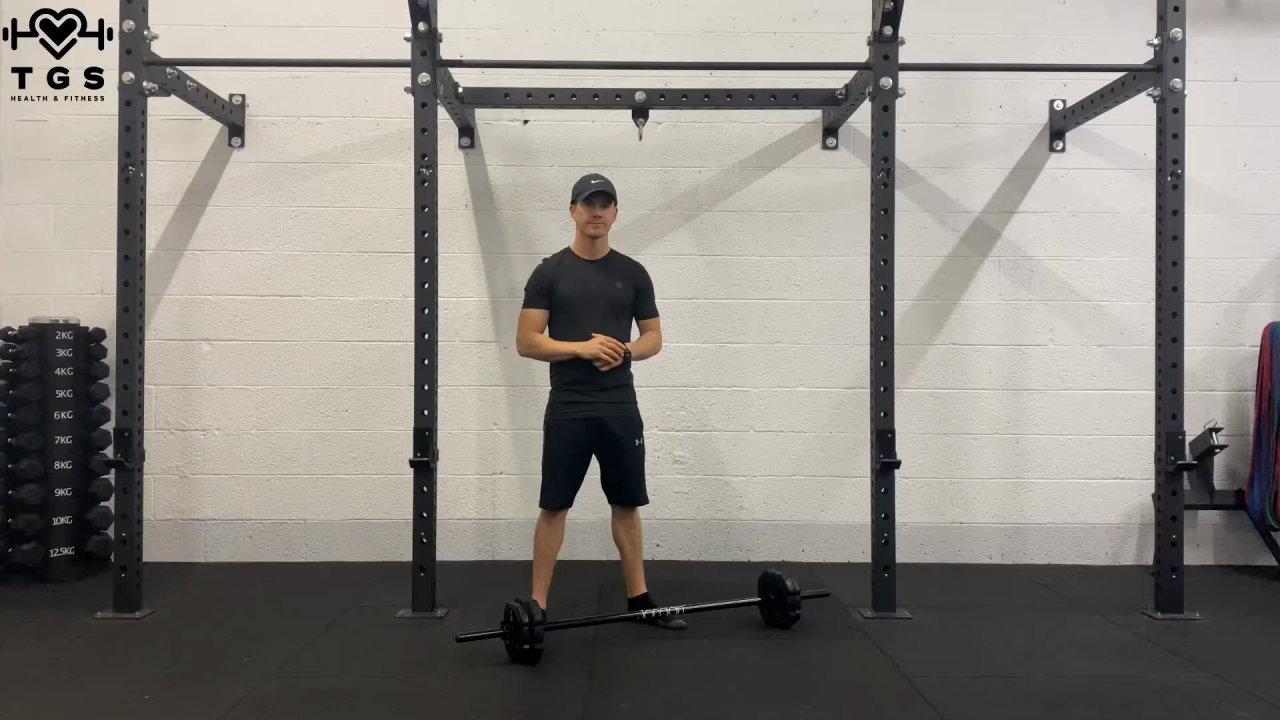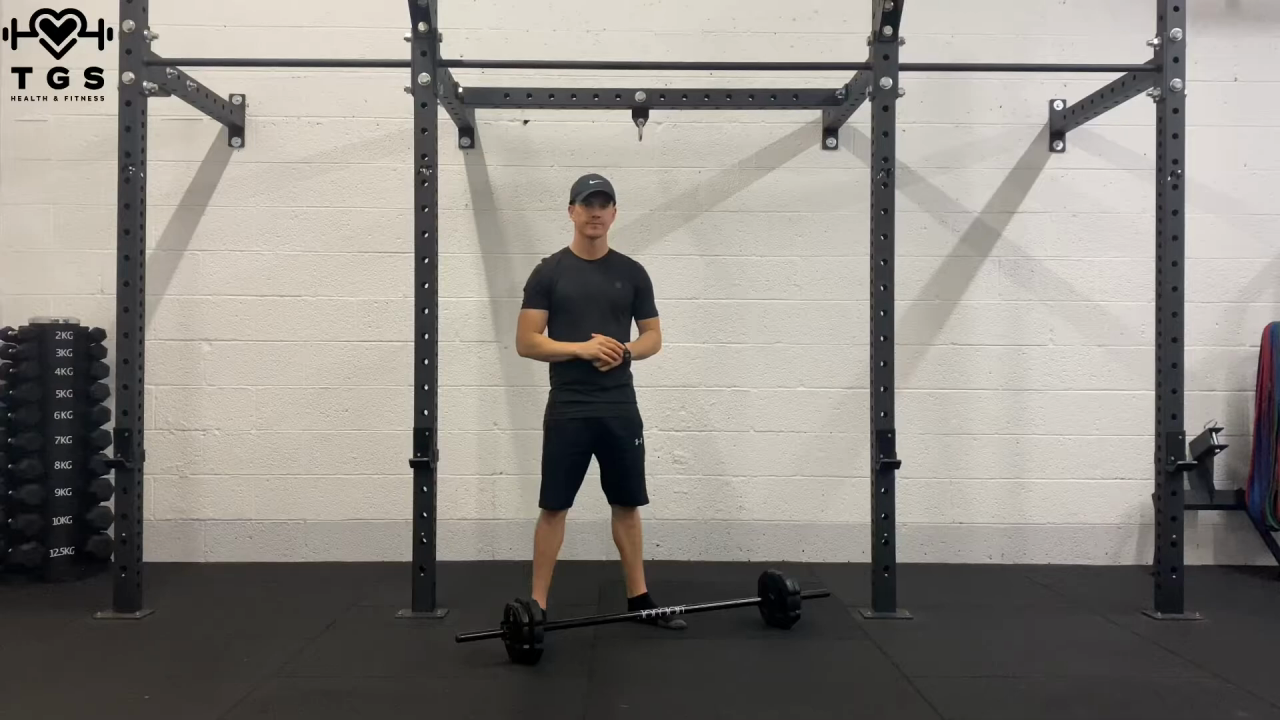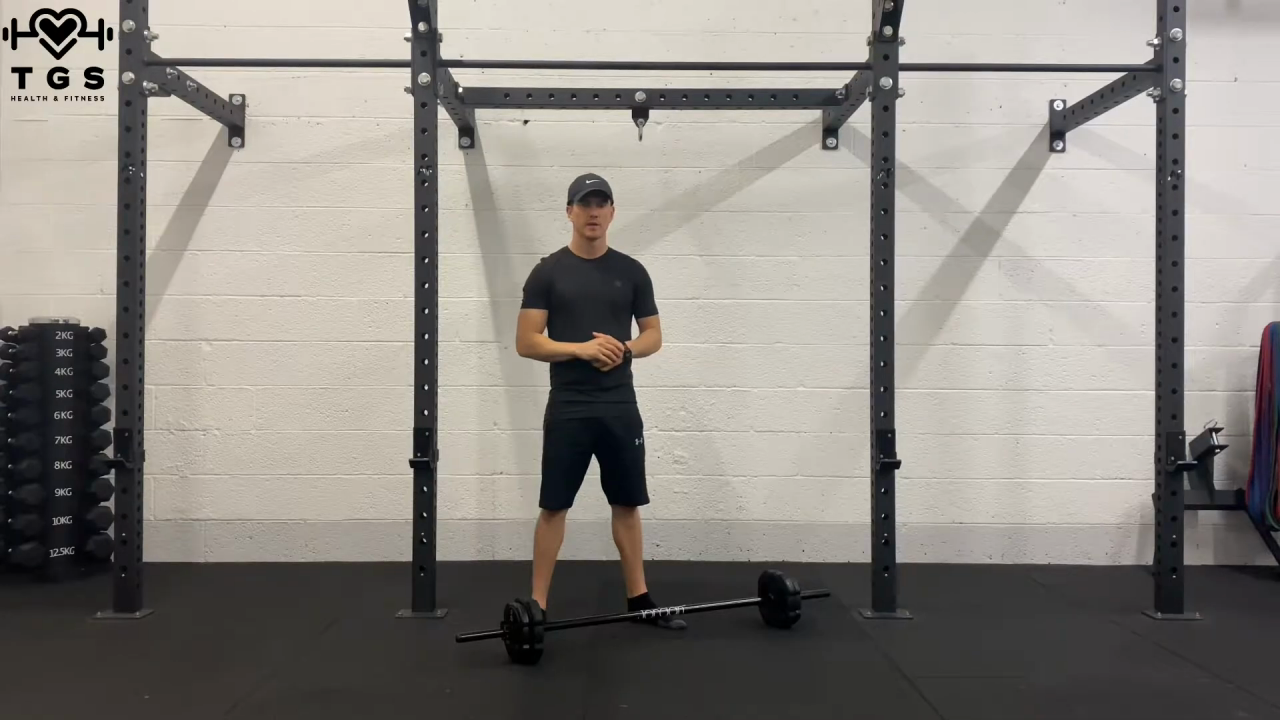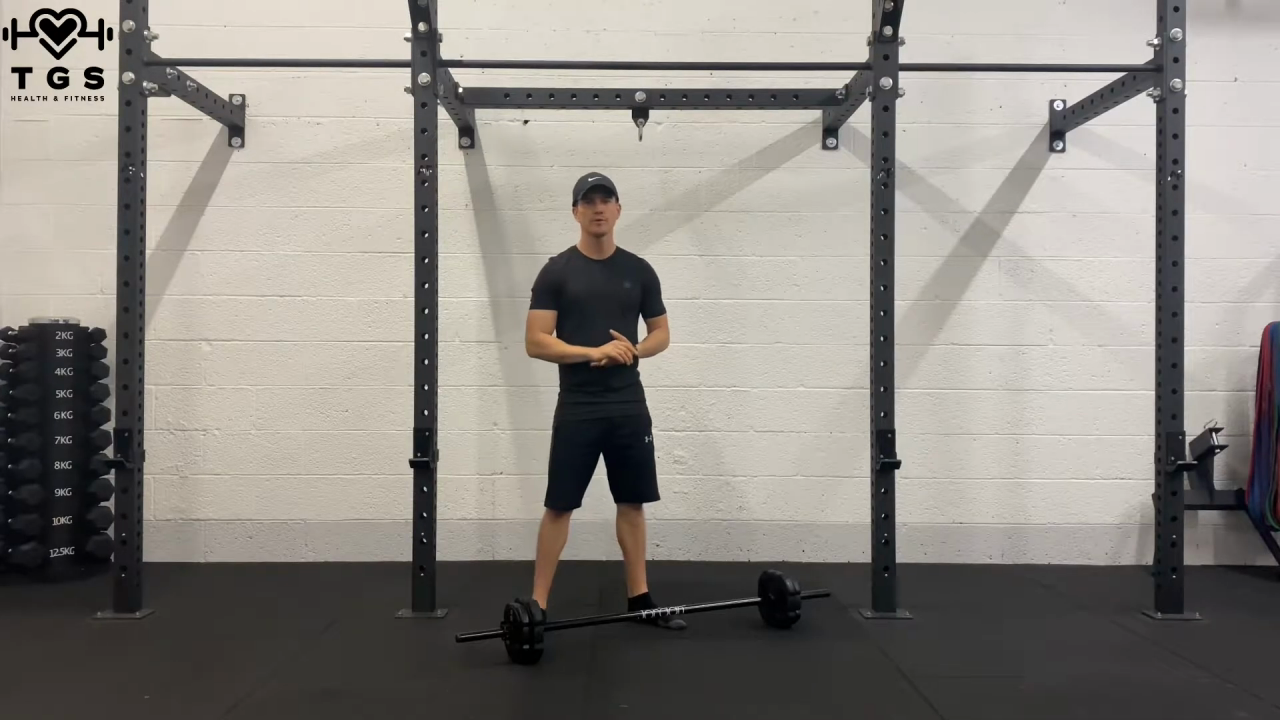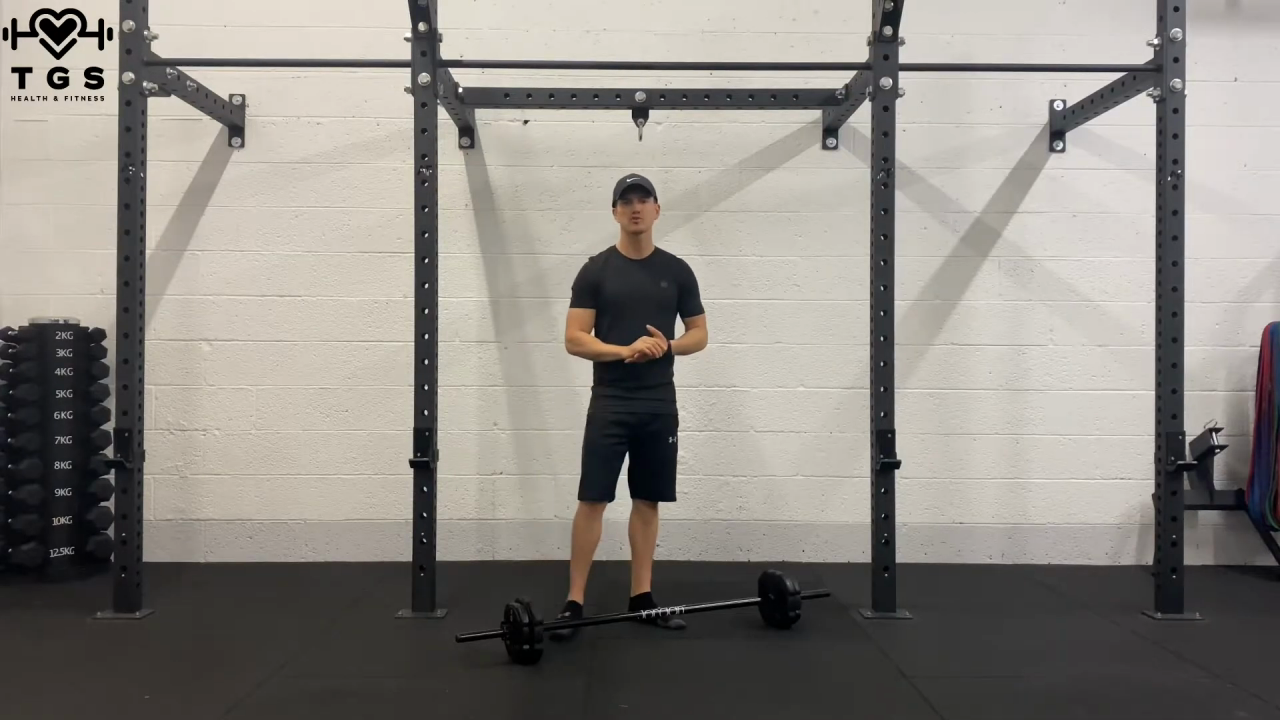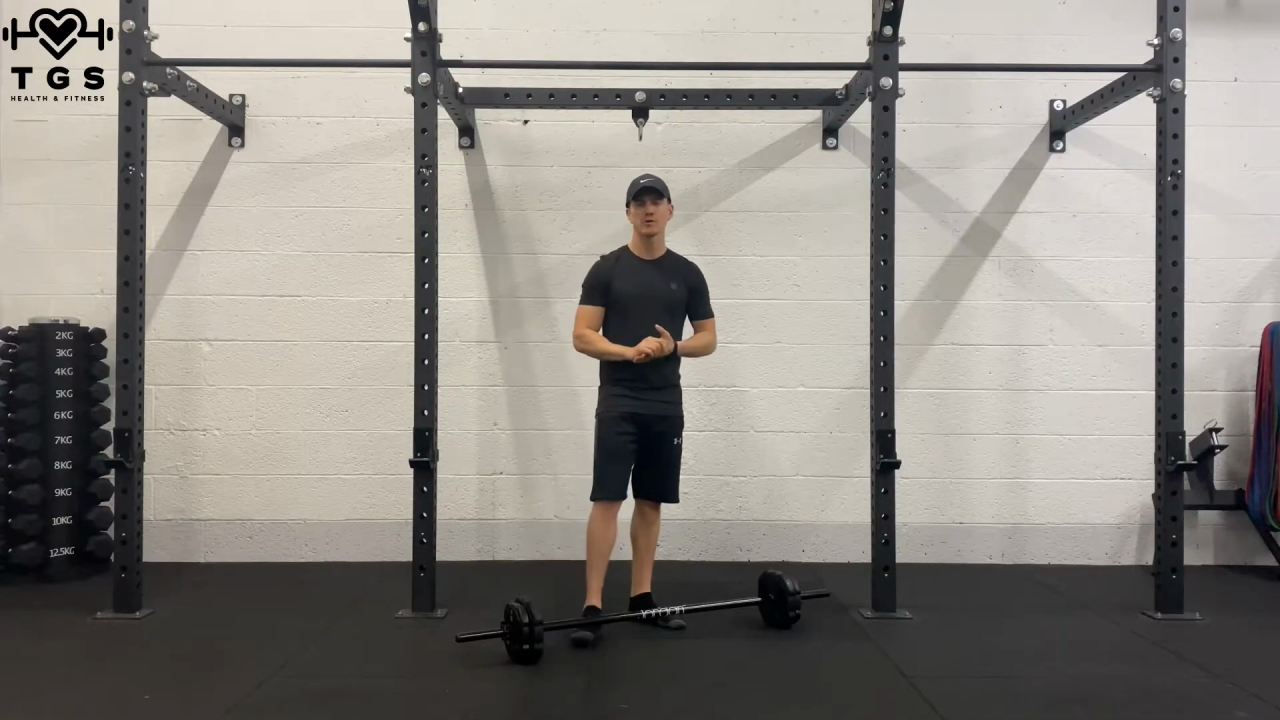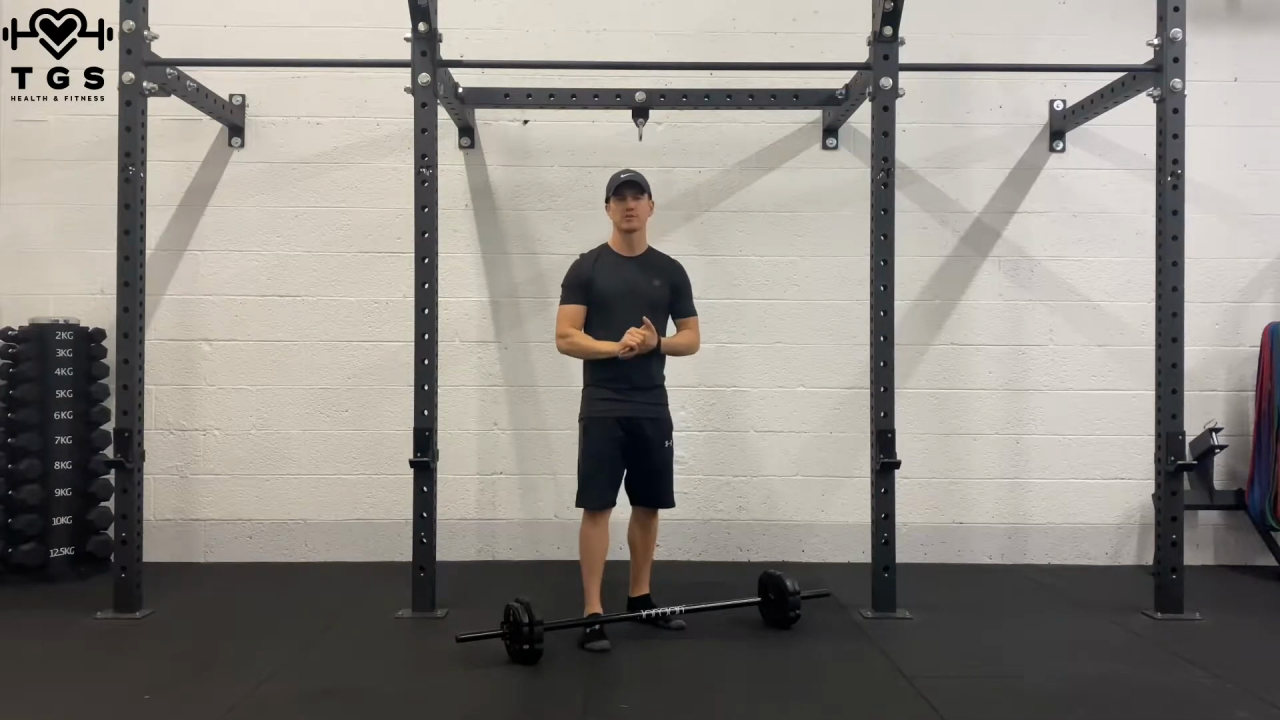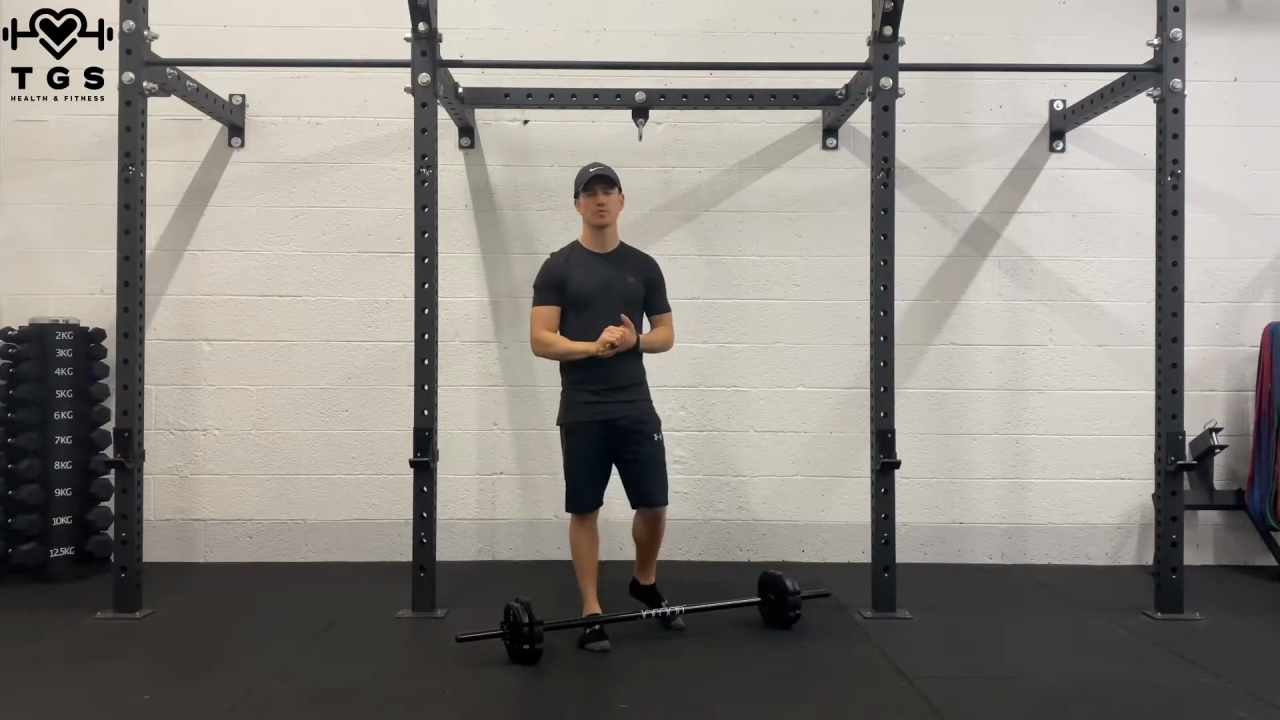
dt=0.5s
person 1, frame 1
left shoulder: (632, 273)
right shoulder: (550, 271)
left elbow: (654, 338)
right elbow: (526, 341)
left wrist: (624, 350)
right wrist: (581, 348)
left hip: (620, 407)
right hip: (568, 409)
left knee: (627, 503)
right knee: (554, 506)
left ankle: (638, 597)
right ankle: (538, 604)
person 1, frame 2
left shoulder: (632, 273)
right shoulder: (549, 272)
left elbow: (653, 337)
right elbow: (526, 342)
left wrist: (624, 350)
right wrist: (580, 349)
left hip: (620, 407)
right hip: (568, 409)
left knee: (627, 504)
right knee: (554, 506)
left ankle: (638, 596)
right ankle: (538, 604)
person 1, frame 3
left shoulder: (631, 271)
right shoulder: (548, 271)
left elbow: (653, 335)
right elbow: (526, 342)
left wrist: (624, 348)
right wrist: (580, 348)
left hip: (620, 406)
right hip: (569, 408)
left knee: (627, 503)
right knee: (554, 505)
left ankle: (638, 597)
right ankle: (538, 604)
person 1, frame 4
left shoulder: (639, 271)
right shoulder: (558, 271)
left elbow: (661, 333)
right elbow: (536, 342)
left wrist: (633, 349)
right wrist: (593, 352)
left hip: (629, 405)
right hip: (578, 408)
left knee: (633, 502)
right knee: (559, 506)
left ankle: (639, 596)
right ankle: (537, 604)
person 1, frame 5
left shoulder: (677, 270)
right shoulder: (596, 270)
left elbow: (699, 334)
right elbow: (574, 339)
left wrist: (667, 345)
right wrist: (625, 350)
left hip: (659, 403)
right hip: (611, 401)
left knee: (648, 500)
right knee: (593, 499)
left ankle: (641, 595)
right ankle: (574, 601)
person 1, frame 6
left shoulder: (687, 272)
right shoulder: (607, 268)
left elbow: (708, 338)
right elbow: (582, 335)
left wrist: (672, 346)
right wrist: (630, 351)
left hip: (666, 404)
right hip: (619, 401)
left knee: (651, 501)
right knee: (607, 500)
left ankle: (641, 595)
right ankle: (592, 605)
person 1, frame 7
left shoulder: (670, 270)
right shoulder: (586, 267)
left elbow: (691, 339)
right elbow: (565, 337)
left wrist: (655, 342)
right wrist: (616, 347)
left hip: (652, 406)
right hip: (603, 406)
left knee: (650, 505)
right knee: (597, 507)
left ankle: (639, 596)
right ankle: (593, 613)
person 1, frame 8
left shoulder: (643, 266)
right shoulder: (558, 266)
left elbow: (666, 335)
right elbow: (540, 340)
left wrist: (633, 339)
right wrist: (593, 347)
left hip: (635, 406)
right hip: (583, 411)
left knee: (654, 504)
right knee: (584, 511)
left ankle: (646, 583)
right ankle: (591, 613)
